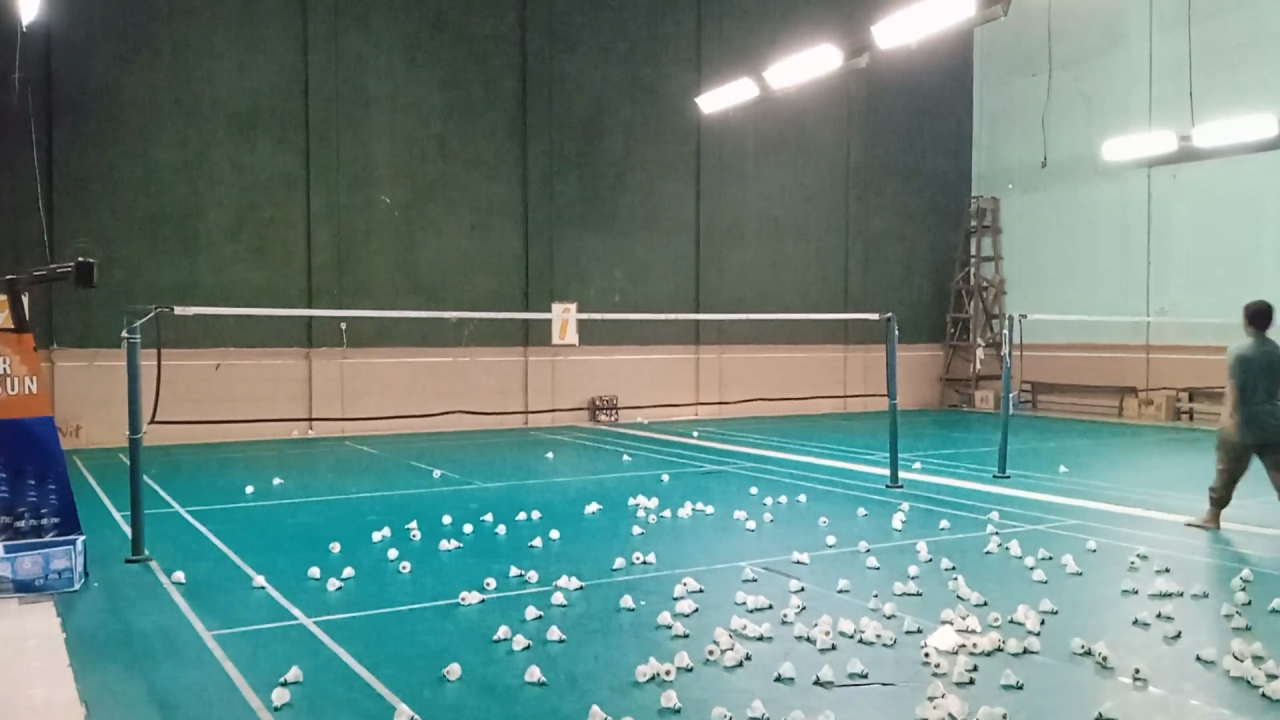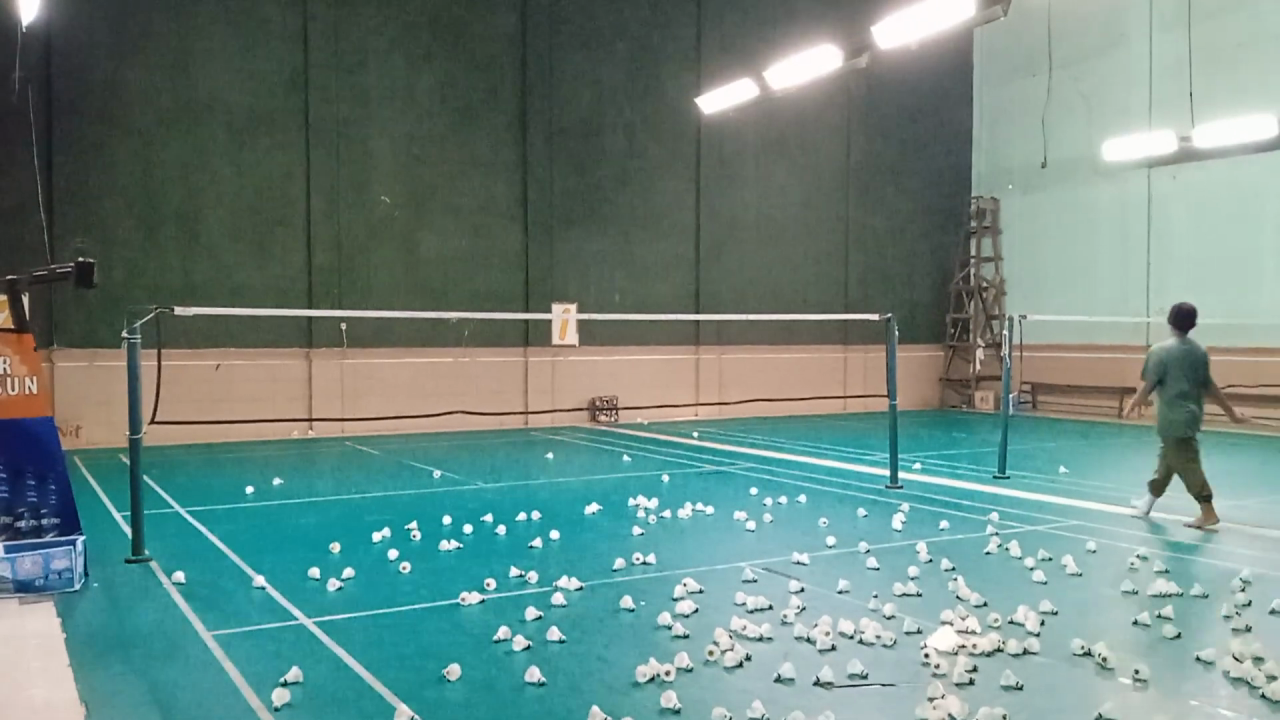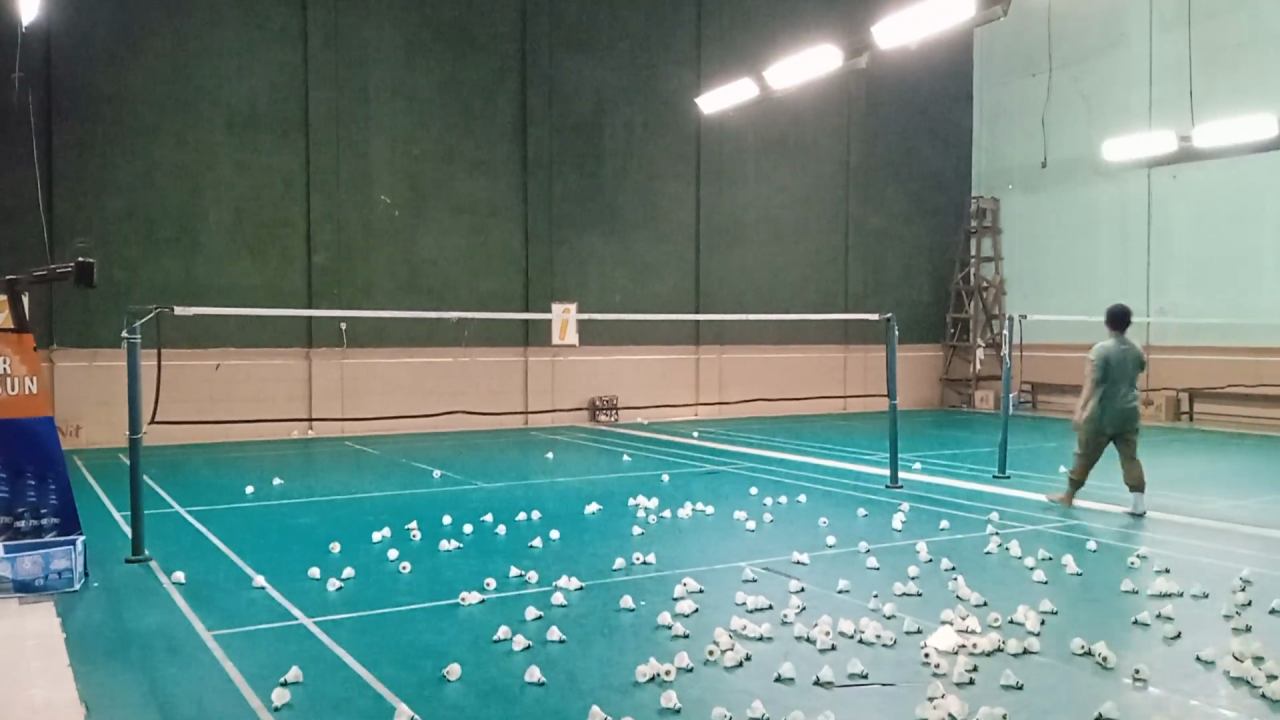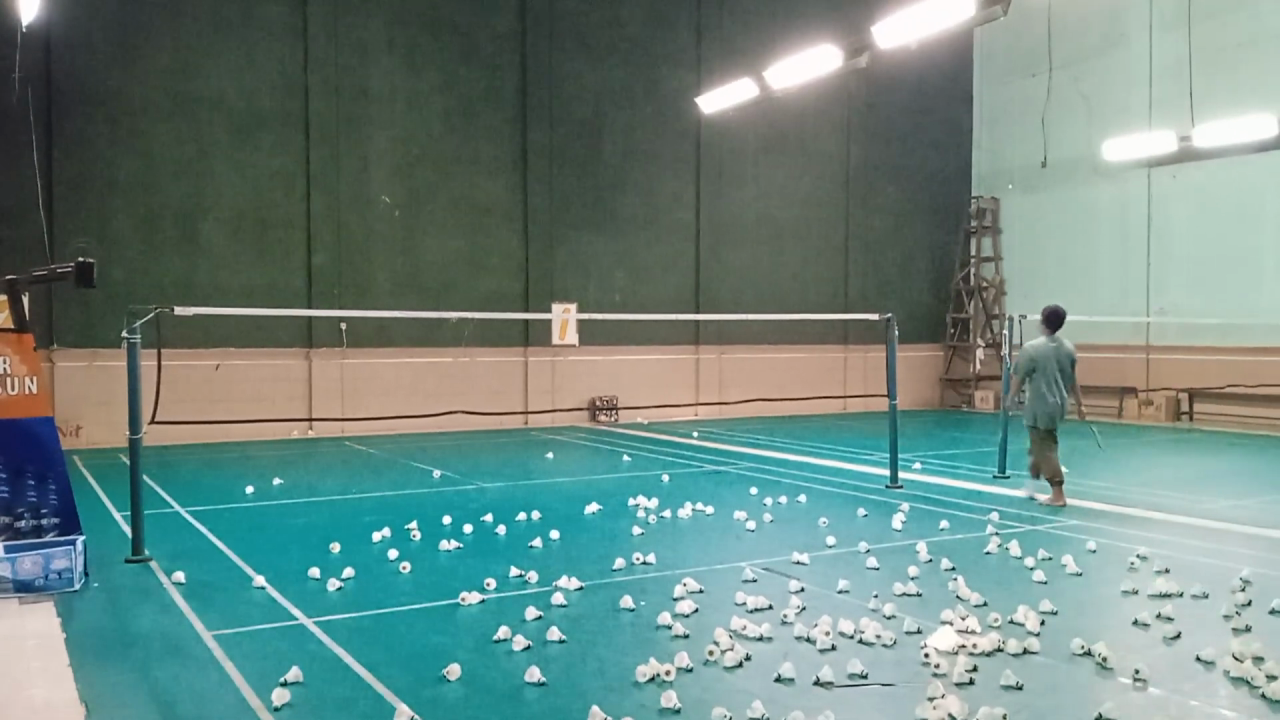
dt=0.5s
person 1, frame 1
left shoulder: (1240, 353)
left elbow: (1233, 387)
left wrist: (1228, 417)
left hip: (1243, 423)
left knee: (1228, 471)
left ankle: (1213, 517)
person 1, frame 2
left shoulder: (1159, 351)
right shoulder: (1200, 351)
left elbow: (1148, 386)
right elbow: (1208, 386)
left wrist: (1132, 405)
right wrist: (1229, 410)
left hip: (1173, 418)
right hip: (1191, 415)
left knee: (1187, 464)
right knee: (1167, 459)
left ankle: (1208, 512)
right ankle: (1147, 504)
person 1, frame 3
left shoulder: (1101, 350)
right shoulder: (1136, 350)
left elbow: (1091, 383)
left wrist: (1080, 409)
left hip: (1104, 415)
right hip: (1129, 413)
left knee: (1085, 456)
right knee: (1130, 458)
left ankle: (1069, 495)
right ankle: (1138, 502)
person 1, frame 4
left shoulder: (1031, 348)
right shoulder: (1068, 348)
left elbow: (1019, 379)
right elbow: (1072, 380)
left wrist: (1010, 398)
right wrist: (1079, 404)
left hip: (1040, 409)
right hip: (1059, 405)
left knee: (1045, 450)
right knee: (1039, 448)
left ankle: (1058, 494)
right ankle: (1033, 485)
